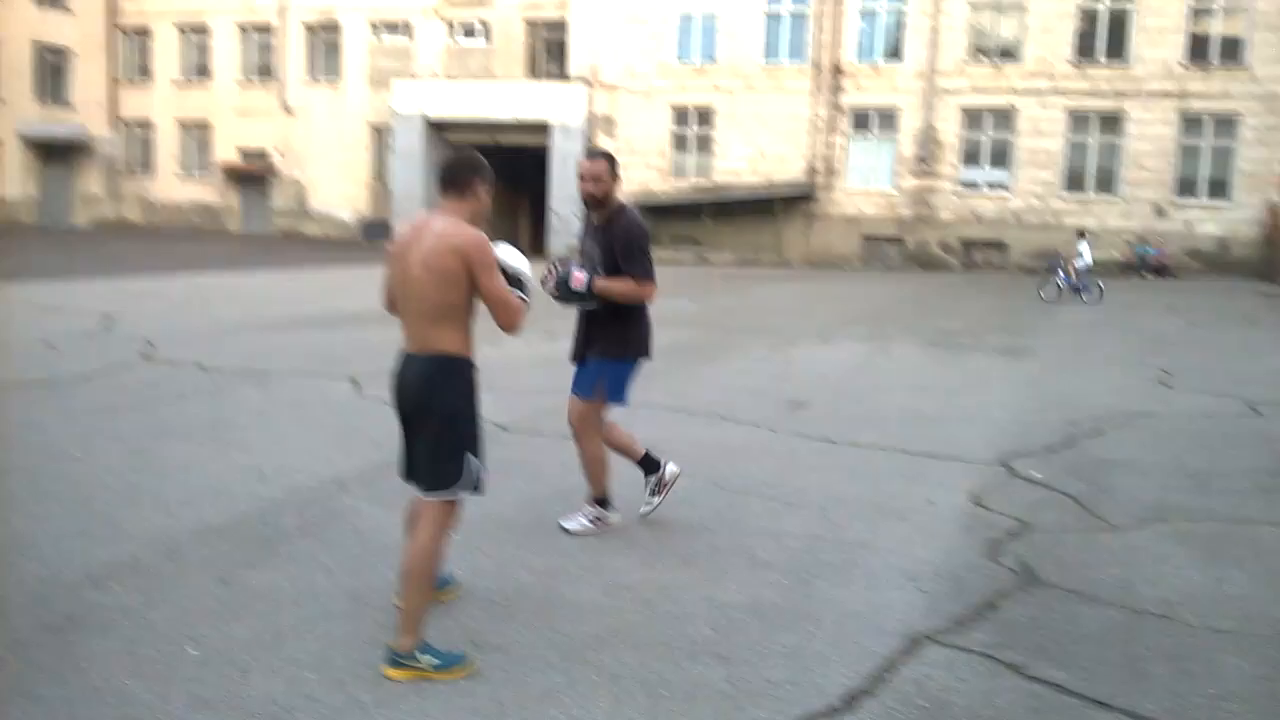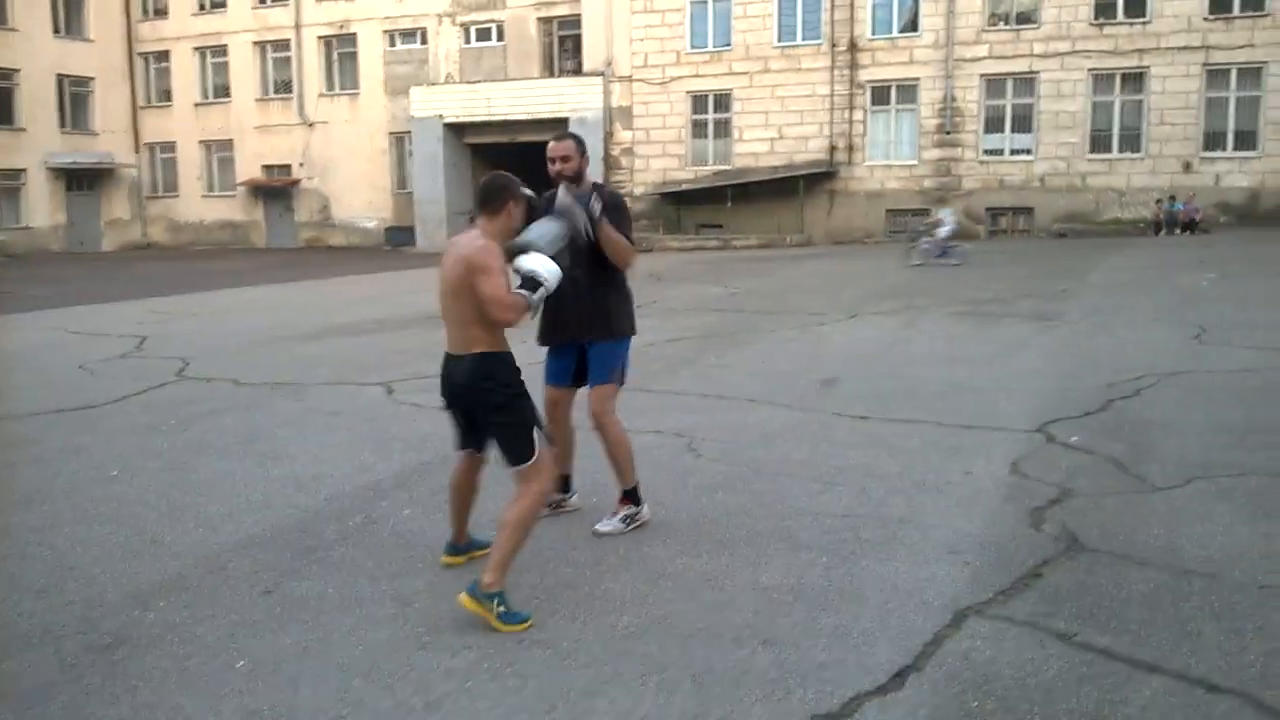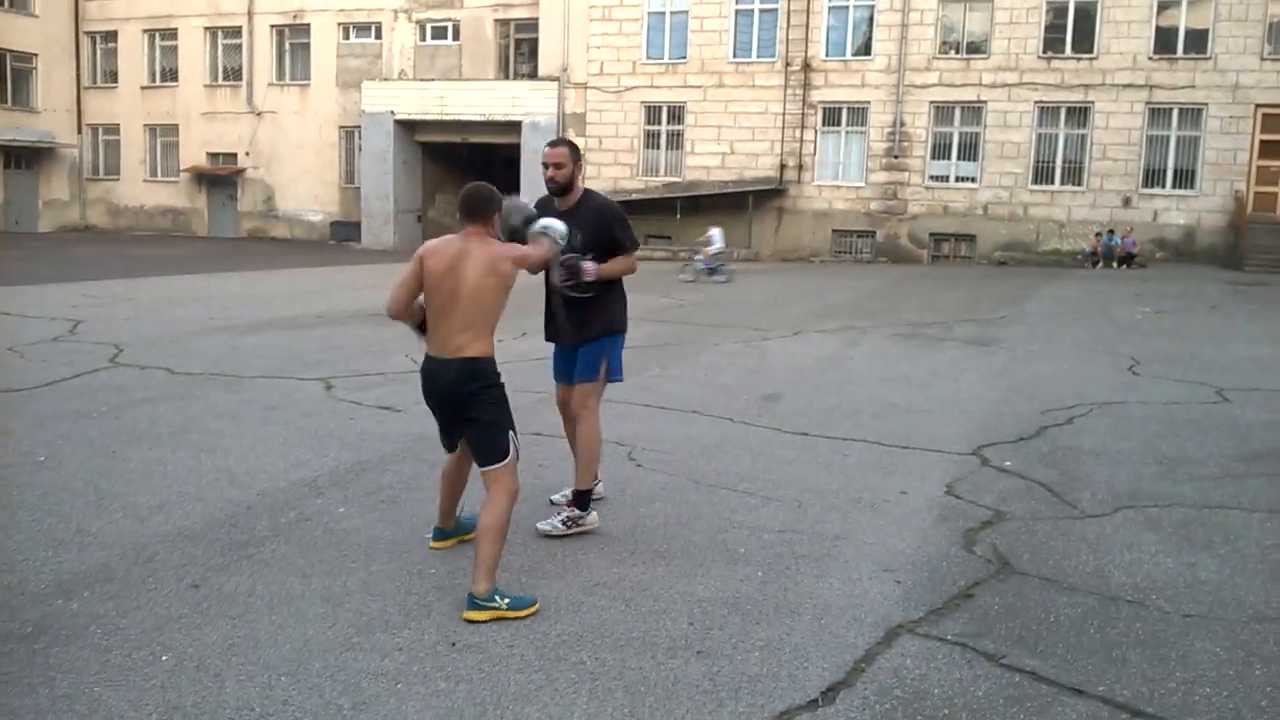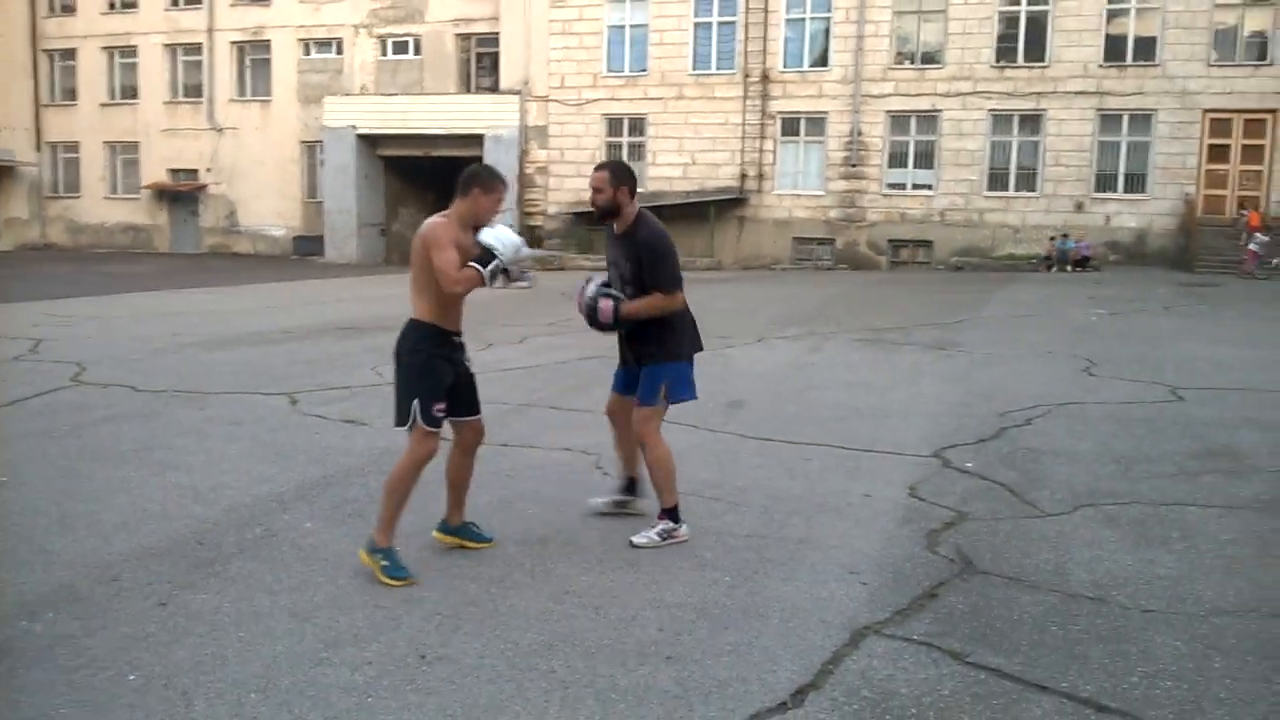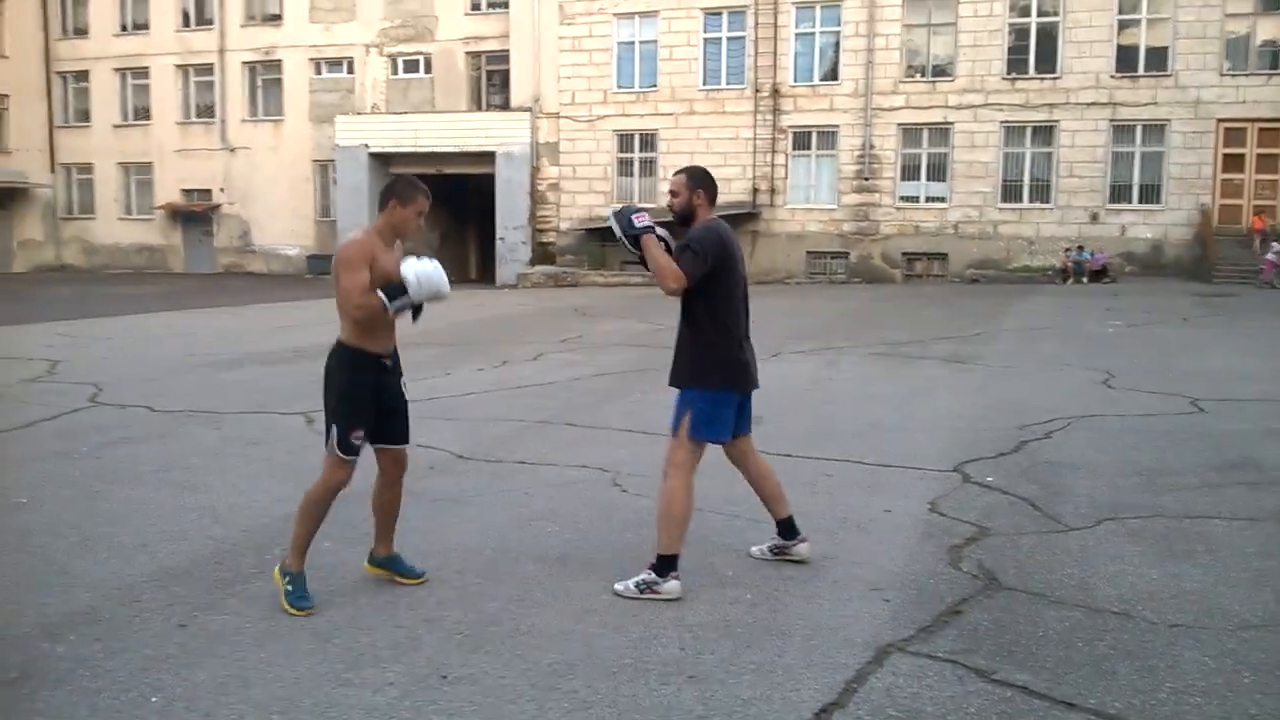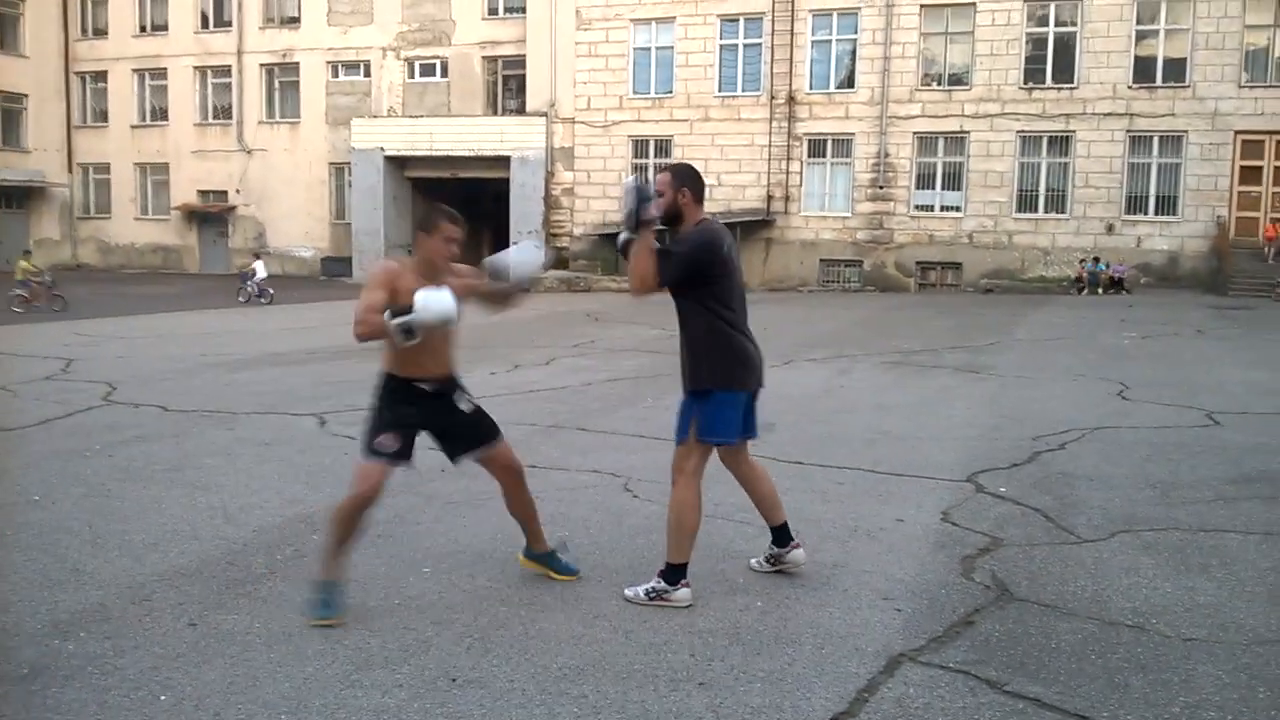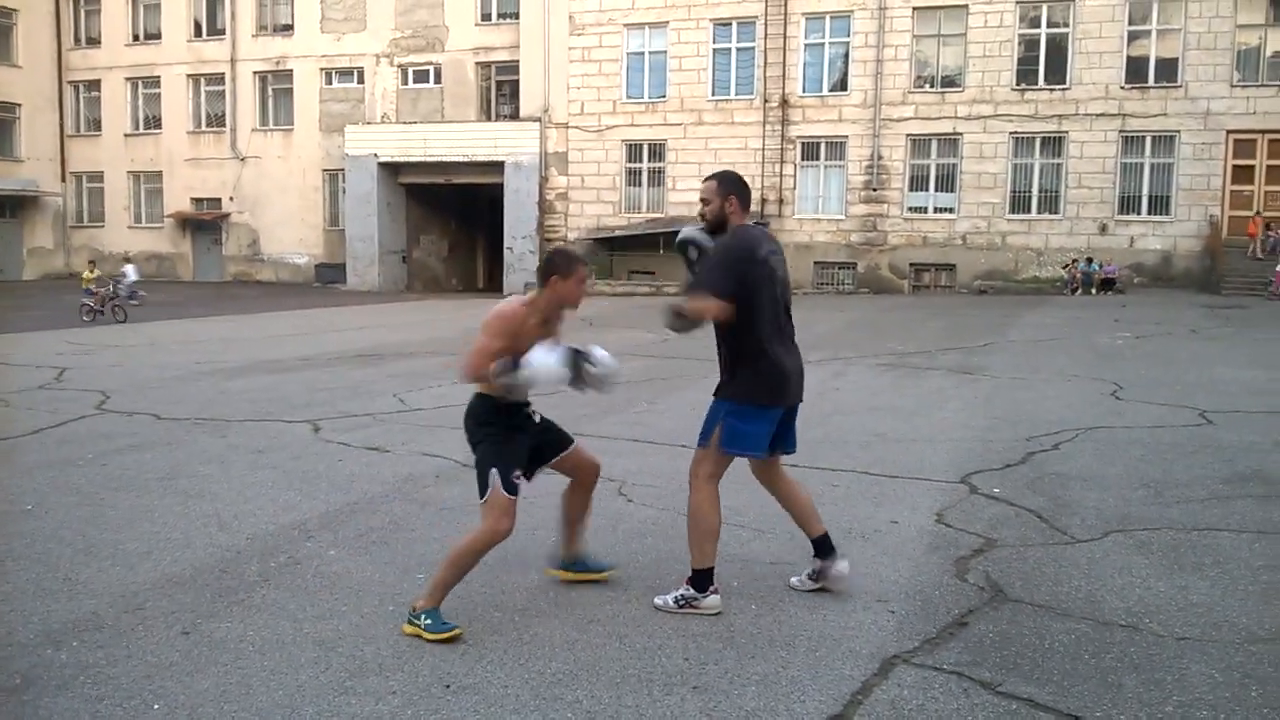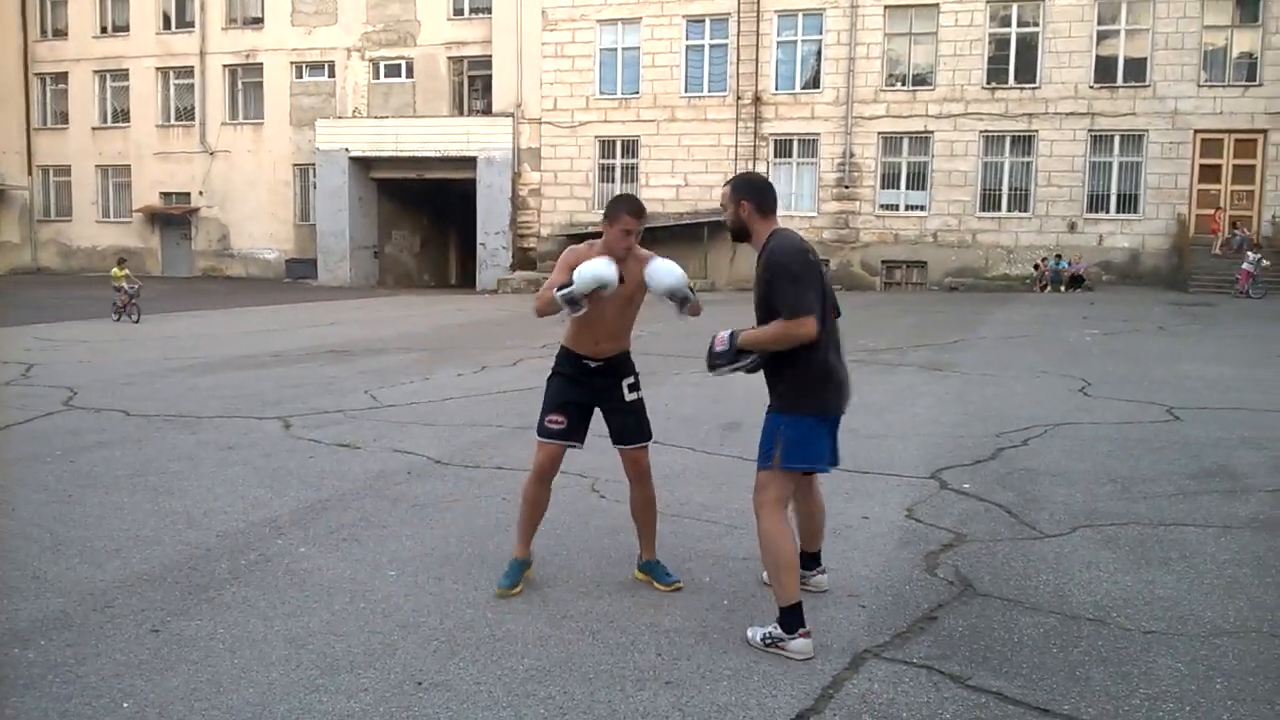
dt=0.7s
person 1, frame 1
left shoulder: (405, 235)
right shoulder: (471, 241)
right elbow: (510, 321)
right wrist: (519, 286)
left hip: (410, 370)
right hip: (446, 377)
left knee: (430, 491)
right knee: (438, 510)
left ankle: (416, 583)
right ankle: (406, 648)
person 1, frame 2
left shoulder: (459, 245)
right shoulder: (486, 252)
right elbow: (505, 313)
left wrist: (515, 288)
right wrist: (532, 294)
left hip: (455, 370)
right hip: (491, 372)
left knee: (471, 454)
right knee: (537, 480)
left ankle: (459, 542)
right ankle: (488, 588)
person 1, frame 3
left shoulder: (429, 251)
right shoulder: (507, 254)
left elbow: (397, 307)
right elbow: (543, 252)
right wrist: (549, 236)
left hip: (434, 373)
right hip: (475, 376)
left knee: (462, 448)
right knee: (503, 486)
left ankle: (447, 526)
right ankle: (483, 594)
person 1, frame 4
left shoulder: (464, 233)
right shoulder: (438, 230)
left elbow: (468, 275)
right elbow: (454, 286)
left wrist: (495, 257)
right wrist: (489, 260)
left hip: (450, 344)
right hip: (424, 346)
left knee: (472, 433)
right knee: (422, 447)
left ankle: (453, 523)
right ankle: (379, 544)
person 1, frame 5
left shoulder: (395, 249)
right shoulder: (356, 247)
right elbow: (357, 309)
left wrist: (415, 291)
right wrist: (403, 290)
left hip: (387, 366)
right hip: (353, 367)
left knee: (394, 464)
right knee: (338, 474)
left ankle: (384, 553)
right ankle: (292, 568)
person 1, frame 6
left shoulder: (459, 275)
right shoulder: (388, 274)
left elbow: (503, 298)
right elbow: (362, 329)
left wrist: (512, 282)
right wrist: (407, 320)
left hip: (447, 392)
right hip: (399, 395)
left knee: (509, 468)
right knee: (366, 488)
left ankle: (538, 550)
right ankle: (328, 578)
person 1, frame 7
left shoulder: (553, 313)
right shoulder: (509, 314)
right elbow: (472, 371)
left hip: (521, 412)
right hip: (493, 419)
left knee: (587, 469)
right knee: (498, 526)
left ankle: (570, 559)
right ankle: (424, 607)
person 1, frame 8
left shoulder: (647, 263)
right shoulder: (578, 256)
left elbow: (689, 305)
right elbow: (541, 305)
left wrist: (681, 295)
right wrist: (576, 293)
left hip: (617, 370)
right hip: (571, 368)
left knee: (639, 468)
right knee: (544, 465)
left ankle: (647, 559)
right ankle: (521, 556)
person 2, frame 1
left shoulder: (628, 227)
right shoulder: (592, 219)
left elbow: (644, 291)
left wrist: (590, 283)
right wrist: (567, 274)
left hip: (618, 341)
right hip: (594, 337)
left knee: (584, 421)
right knee: (586, 419)
left ankle: (600, 507)
right ankle: (656, 470)
person 2, frame 2
left shoulder: (607, 201)
right shoulder: (547, 205)
left elbow: (625, 260)
left wrist: (597, 216)
left hip: (606, 324)
right hip: (563, 325)
left knee: (601, 411)
right knee: (554, 405)
left ankle: (632, 502)
right ankle: (562, 491)
person 2, frame 3
left shoulder: (602, 209)
right shoulder: (542, 209)
left elbow: (631, 260)
left wrist: (598, 270)
left hip: (601, 323)
right hip: (563, 322)
left knee: (583, 407)
right knee: (566, 403)
left ankle: (582, 509)
right ankle: (588, 479)
person 2, frame 4
left shoulder: (650, 236)
right shoulder: (615, 228)
left elbow: (671, 299)
left wrist: (618, 309)
left hip: (667, 344)
right hip: (638, 341)
left knee: (645, 428)
right knee: (617, 411)
left ankle: (671, 521)
right ankle: (628, 492)
person 2, frame 5
left shoulder: (709, 236)
right shoulder: (714, 237)
left elbow: (673, 283)
right elbow: (685, 288)
left wrist: (645, 234)
right wrist: (660, 251)
left hip: (711, 371)
right hip: (730, 366)
left knee: (678, 464)
right knee: (742, 450)
left ankle: (663, 573)
right ankle: (790, 537)
person 2, frame 6
left shoulder: (699, 241)
right shoulder: (703, 236)
left elbow: (642, 285)
right elbow: (667, 278)
left wrist: (640, 227)
right wrist: (639, 241)
left hip: (718, 370)
right hip: (733, 366)
left knee: (685, 469)
right knee: (736, 456)
left ankle: (673, 581)
right ankle: (785, 544)
person 2, frame 7
left shoulder: (731, 248)
right shoulder: (759, 243)
left elbow: (710, 310)
left wrist: (679, 309)
right wrist: (700, 281)
left hip: (752, 382)
right hip: (779, 376)
left knee: (703, 475)
right knee: (768, 469)
left ankle: (701, 588)
right ankle: (828, 558)
person 2, frame 8
left shoulder: (782, 254)
right shoulder: (784, 247)
left elbow: (802, 328)
left wrist: (738, 340)
right wrist: (755, 346)
left hip: (803, 392)
right hip: (818, 384)
left knee: (770, 500)
right knee: (801, 480)
left ankle: (791, 628)
right ankle: (809, 567)
